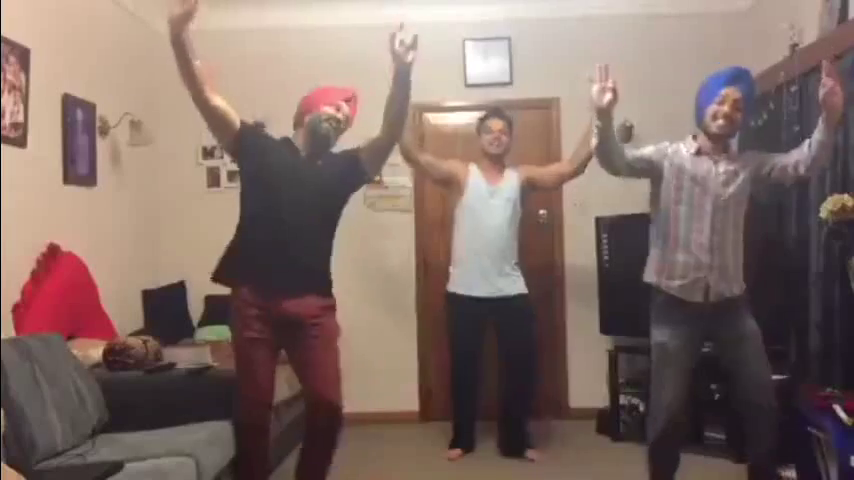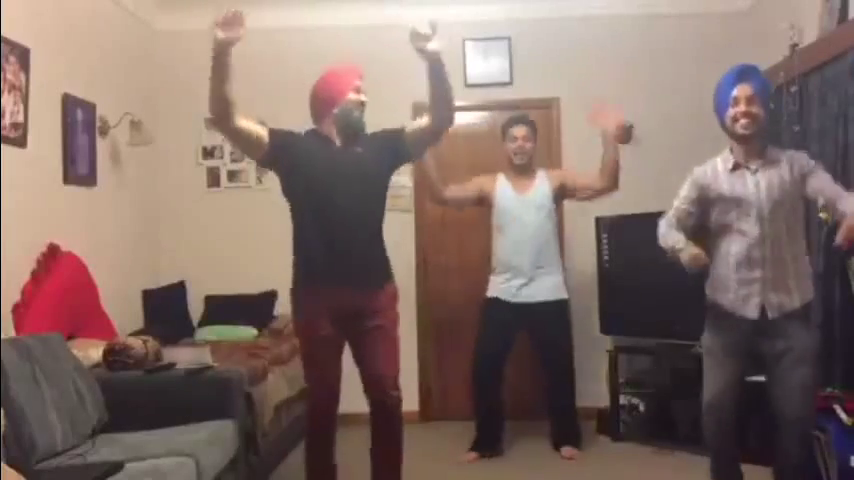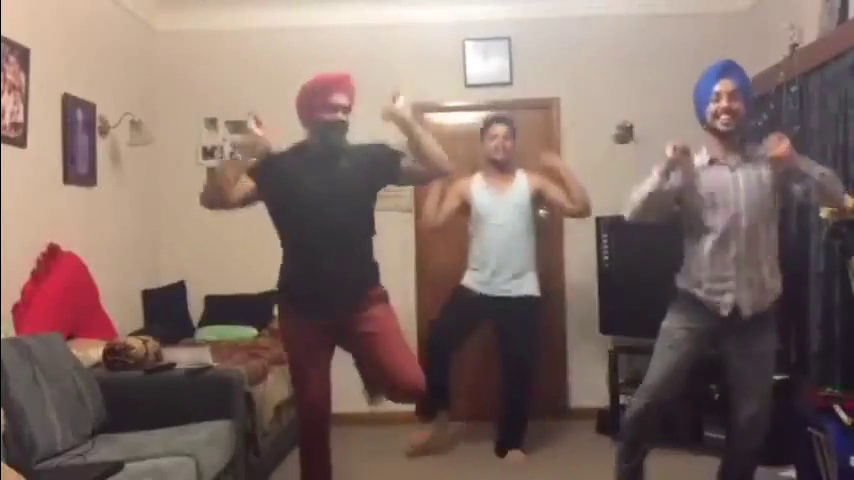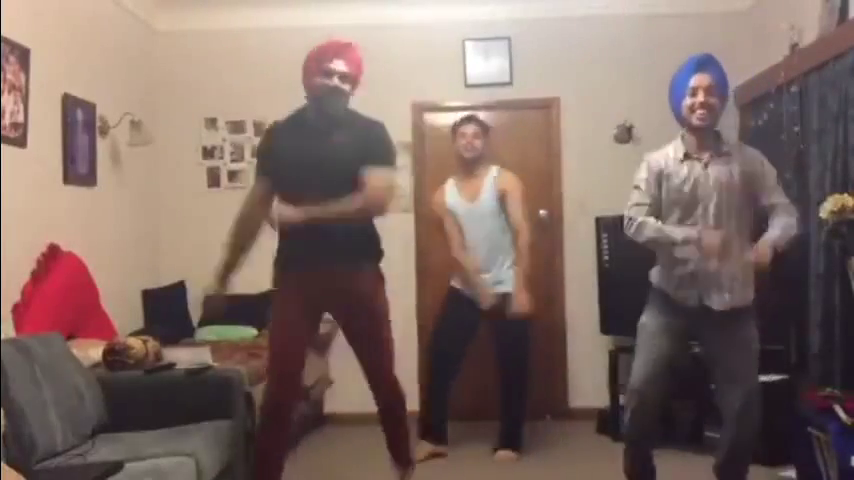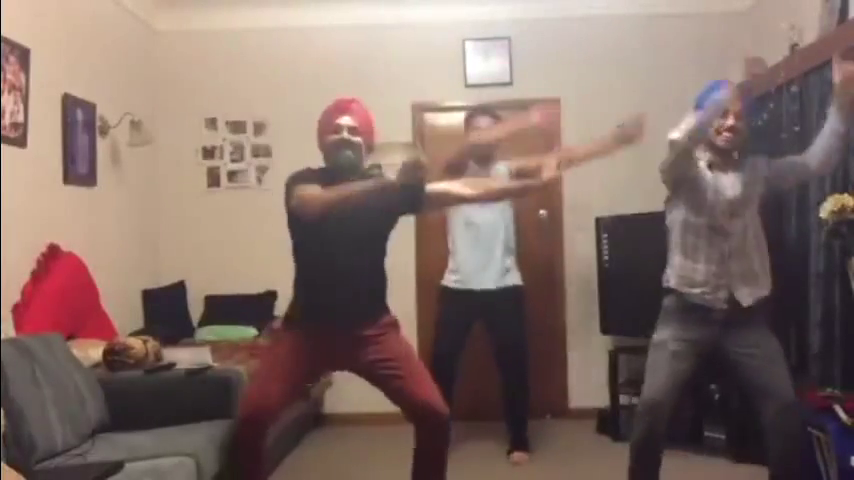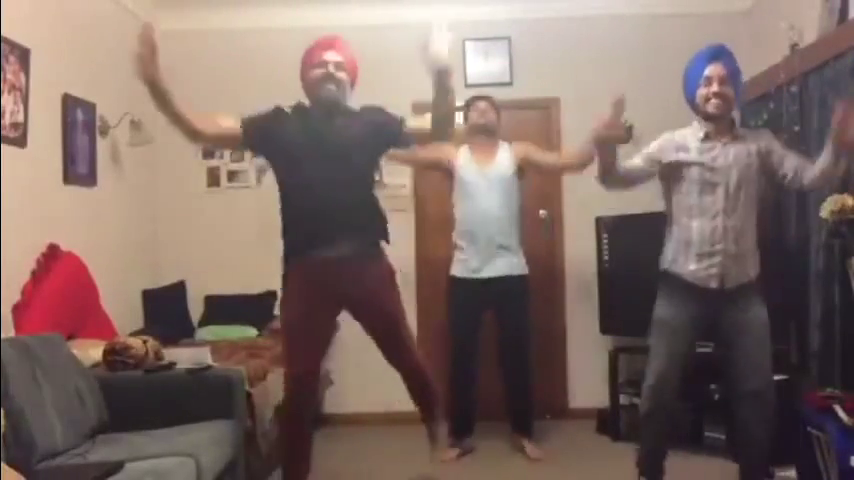
dt=0.7s
person 1, frame 1
left shoulder: (343, 168)
right shoulder: (259, 150)
left elbow: (390, 134)
right elbow: (207, 98)
left wrist: (402, 73)
left hip: (312, 301)
right hip: (255, 299)
left knee: (327, 403)
right knee: (253, 407)
person 1, frame 2
left shoulder: (381, 147)
right shoulder: (293, 149)
left elbow: (440, 120)
right elbow: (226, 121)
left wrist: (434, 62)
right wrist: (221, 55)
left hip: (373, 292)
right hip: (317, 293)
left knee: (386, 394)
right knee: (322, 400)
person 1, frame 3
left shoulder: (371, 159)
right shoulder: (278, 167)
left elbow: (440, 167)
right elbow: (214, 197)
left wrist: (407, 123)
right wrist: (252, 155)
left hip: (363, 300)
right hip: (303, 309)
left knee: (411, 384)
right knee: (313, 412)
left ankle: (374, 369)
person 1, frame 4
left shoulder: (370, 132)
right shoulder: (279, 136)
left elbow: (378, 200)
right elbow: (253, 210)
left wrist: (303, 215)
right wrist: (224, 274)
left hip: (357, 270)
right hip: (298, 273)
left knee: (383, 379)
right knee: (280, 388)
person 1, frame 5
left shoulder: (390, 192)
right shoulder: (305, 184)
left elbow: (466, 191)
right elbow: (315, 206)
left wrist: (534, 182)
right wrist: (391, 183)
left hip: (371, 328)
right hip: (307, 328)
left knee: (434, 416)
right knee: (251, 417)
person 1, frame 6
left shoulder: (372, 124)
right shoulder: (278, 125)
right elbow: (202, 131)
right wrist: (158, 87)
left hip: (365, 264)
right hip: (304, 273)
left knee: (405, 358)
right knee: (300, 386)
left ankle: (433, 414)
person 2, frame 1
left shoulder: (748, 165)
right shoulder: (666, 157)
left elbow: (804, 162)
right elbow: (616, 162)
left wrist: (829, 117)
right wrist: (604, 116)
left hip: (730, 301)
right hip: (675, 301)
left knee: (761, 400)
right knee: (668, 409)
person 2, frame 2
left shoulder: (796, 165)
right shoulder: (706, 175)
right elbow: (671, 223)
right wrist: (681, 244)
left hip: (787, 310)
right hip: (727, 310)
left knee: (795, 415)
right knee: (717, 410)
person 2, frame 3
left shoulder: (772, 163)
right shoulder: (684, 169)
left elbow: (835, 196)
right elbow: (635, 213)
left wrist: (797, 165)
right wrist: (664, 172)
left hip: (753, 309)
right hip: (695, 303)
left knee: (752, 415)
right knee: (652, 394)
person 2, frame 4
left shoulder: (749, 161)
right shoulder: (657, 163)
left elbow: (784, 214)
right elbow: (635, 223)
left wrist: (770, 245)
right wrist: (691, 236)
left hip: (731, 301)
right hip: (671, 298)
left knee: (741, 408)
right knee: (642, 391)
person 2, frame 5
left shoulder: (757, 172)
right shoulder: (683, 174)
left elbow: (817, 162)
right elbow: (678, 145)
right wrist: (728, 94)
left hip: (746, 309)
right hip: (688, 308)
left knee: (782, 406)
right knee: (654, 406)
person 2, frame 6
left shoulder: (759, 145)
right shoulder: (673, 146)
left elbow: (810, 176)
right elbow: (620, 178)
right wrist: (606, 153)
left hip: (741, 288)
right hip: (683, 286)
left knee: (756, 392)
right knee: (660, 388)
person 3, frame 1
left shoulder: (522, 176)
right shoulder: (460, 173)
left elbow: (573, 167)
right elbow: (414, 156)
left hip: (510, 289)
right hip: (464, 290)
left knee: (522, 363)
right knee: (463, 366)
left ankle: (515, 440)
right ankle: (462, 439)
person 3, frame 2
left shoulder: (553, 180)
right shoulder: (490, 185)
left elbow: (606, 184)
right elbow: (443, 194)
left wrist: (610, 139)
right wrist: (427, 154)
left hip: (549, 295)
right hip: (502, 295)
left knee: (559, 369)
right knee: (486, 368)
left ankle: (566, 437)
right ankle: (486, 441)
person 3, frame 3
left shoulder: (533, 182)
right shoulder: (467, 185)
left elbow: (580, 208)
right elbow: (432, 222)
left wrist: (562, 171)
right wrist: (436, 179)
left hip: (520, 292)
right hip: (475, 286)
left knee: (519, 369)
right knee: (436, 343)
left ankle: (511, 442)
right ankle: (436, 418)
person 3, frame 4
left shoulder: (505, 181)
right shoulder: (443, 194)
left elbow: (521, 235)
right elbow: (457, 248)
left wrist: (520, 288)
right wrist: (477, 284)
left hip: (506, 288)
right hip: (465, 289)
left knee: (512, 365)
right knee: (441, 357)
left ankle: (510, 440)
right ankle: (432, 437)
person 3, frame 5
left shoulder: (510, 169)
right shoulder: (456, 170)
left elbow: (564, 157)
right elbow: (464, 151)
left wrist: (618, 138)
left hip: (504, 285)
right hip: (458, 285)
left knee: (514, 369)
right knee: (442, 364)
left ankle: (518, 441)
person 3, frame 6
left shoulder: (515, 153)
right shoulder: (452, 155)
left elbow: (568, 163)
right elbow: (405, 155)
left wrist: (600, 137)
left hip: (511, 272)
right hip: (465, 273)
left knee: (516, 355)
right knee: (461, 358)
left ankle: (524, 432)
right ankle: (461, 435)
